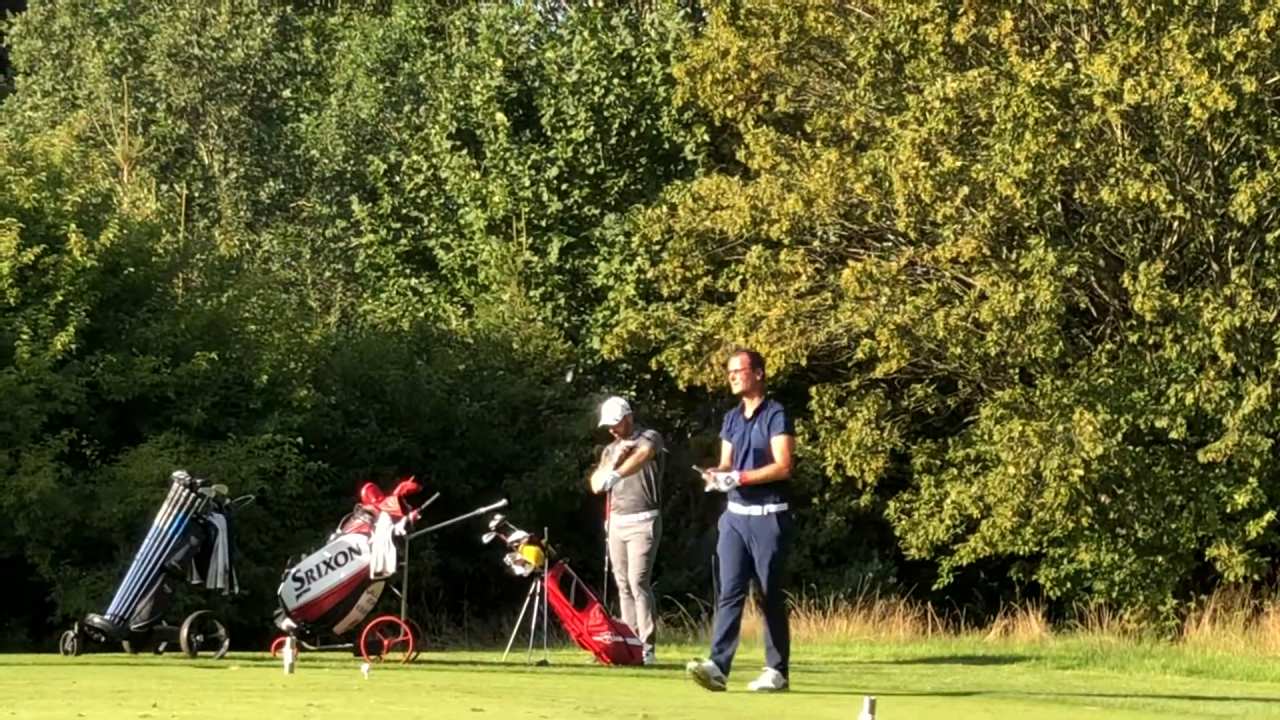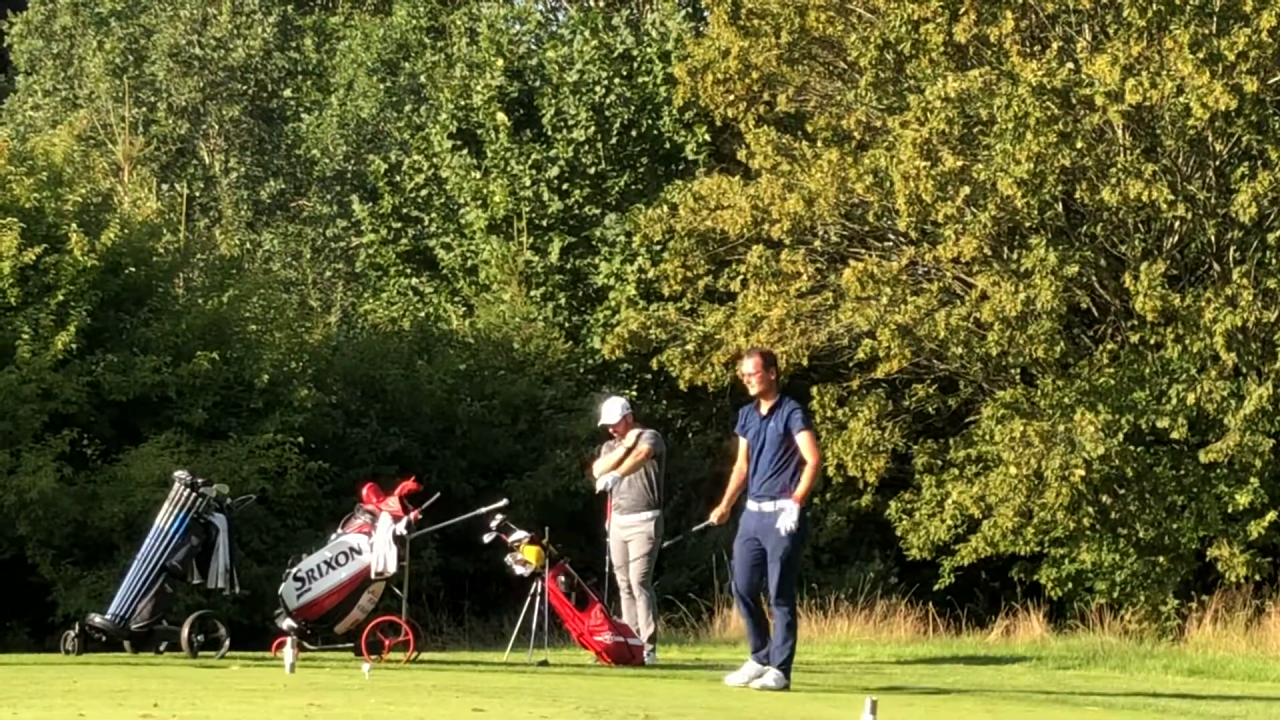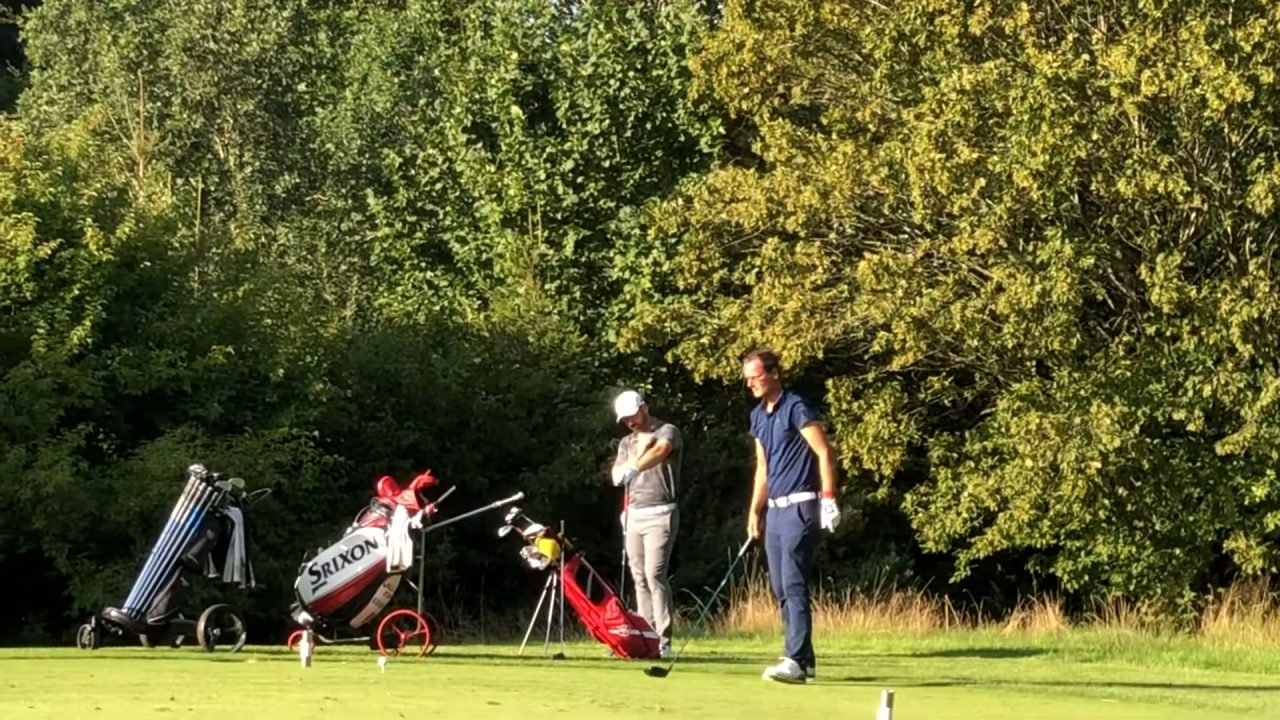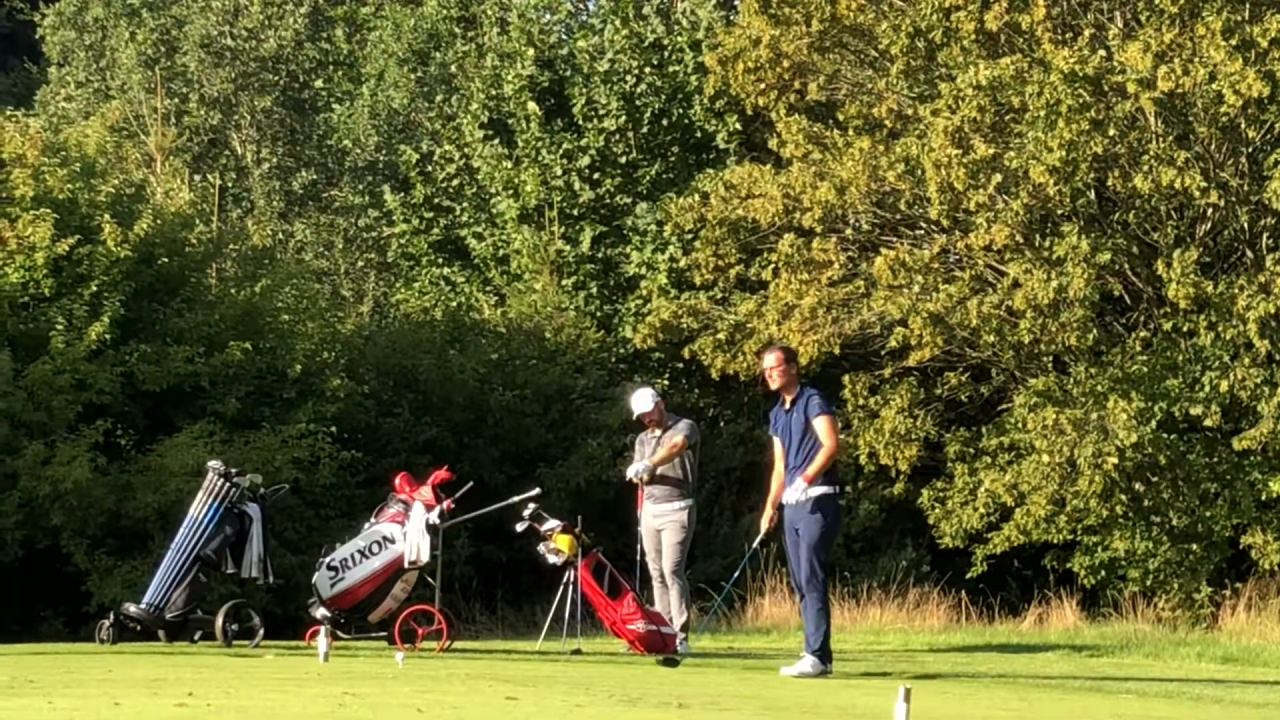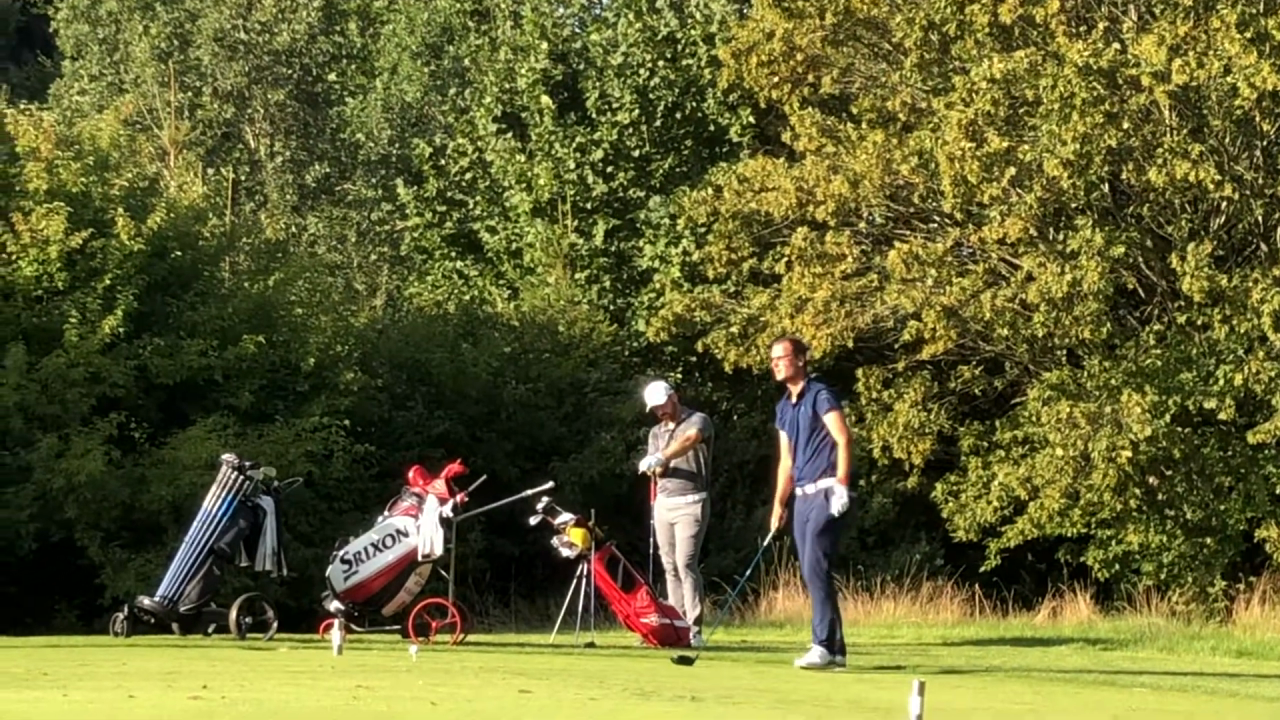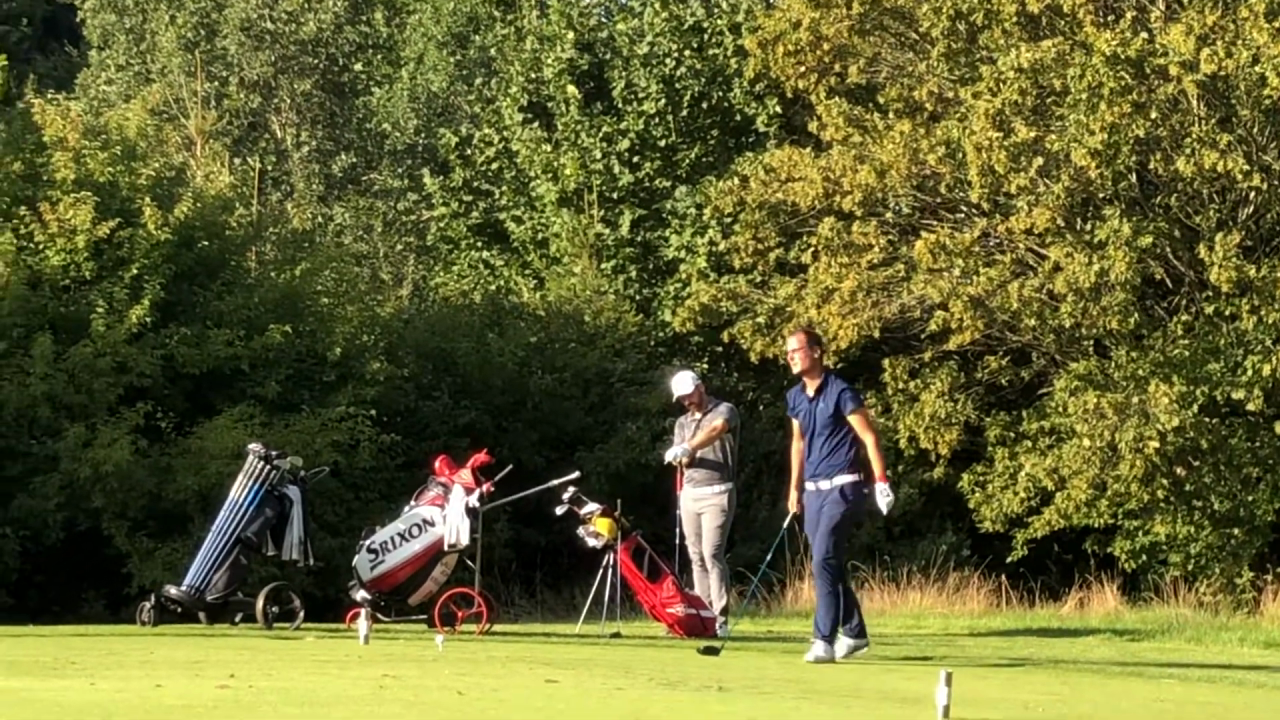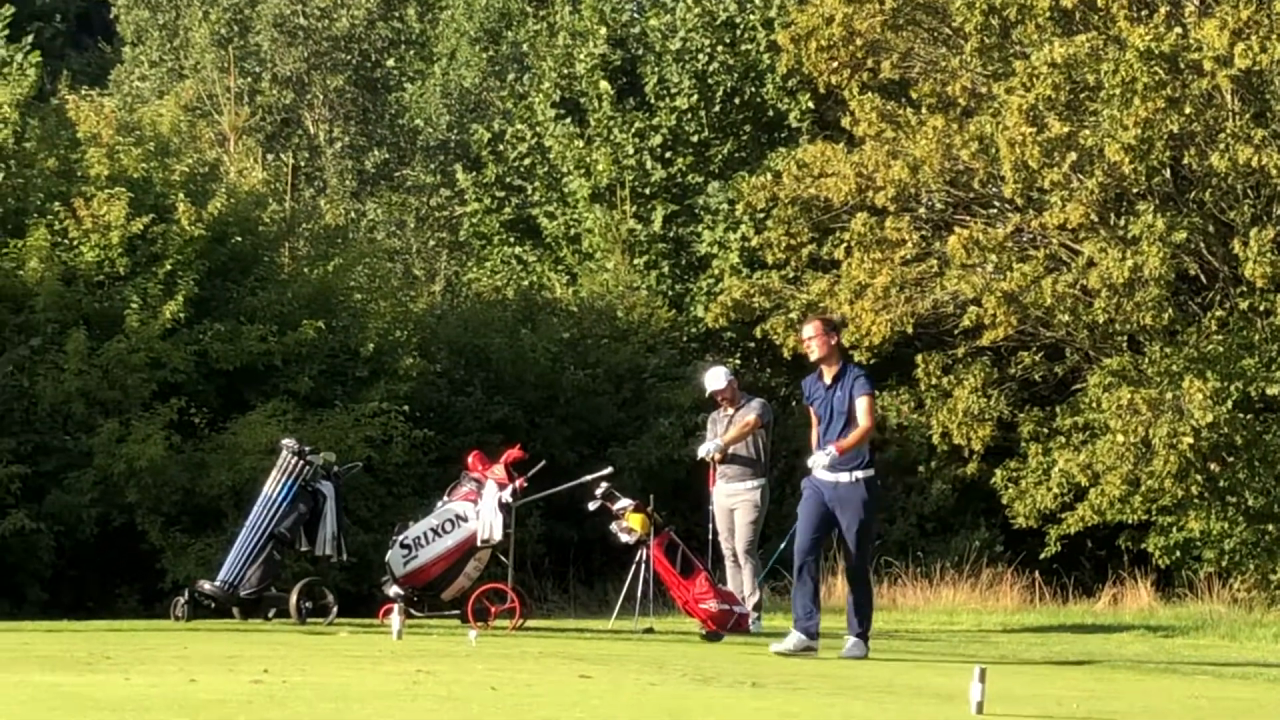
dt=0.4s
person 1, frame 1
left shoulder: (776, 415)
right shoulder: (731, 418)
left elbow: (783, 467)
left wrist: (739, 478)
right wrist: (716, 474)
left hip: (769, 518)
right hip: (735, 516)
left knee: (771, 596)
right knee: (730, 592)
left ankle: (777, 670)
right ankle: (717, 666)
person 1, frame 2
left shoulder: (792, 412)
right shoulder: (746, 415)
left elbow: (813, 460)
left wrist: (795, 503)
right wrist: (726, 503)
left hip: (783, 514)
right hip: (752, 513)
left knee: (780, 593)
right knee: (742, 587)
left ankle: (779, 670)
right ankle: (760, 659)
person 1, frame 3
left shoulder: (796, 407)
right shoulder: (757, 416)
left elbow: (825, 453)
left wrist: (828, 498)
right wrist: (754, 511)
left hip: (802, 507)
right hip: (775, 509)
left knee: (793, 583)
right knee: (780, 588)
left ankle: (795, 659)
right ankle: (803, 660)
person 1, frame 4
left shoulder: (813, 400)
right shoulder: (777, 414)
left elbow: (831, 444)
left wrist: (805, 480)
right wrist: (770, 506)
left hip: (817, 500)
right hip: (794, 505)
left knee: (812, 580)
right knee: (801, 583)
left ankle: (816, 657)
right ankle: (818, 656)
person 1, frame 5
left shoulder: (820, 394)
right shoulder: (783, 407)
left elbow: (843, 440)
left wrist: (841, 485)
right wrist: (778, 503)
left hip: (825, 493)
right hip: (802, 497)
left knee: (815, 568)
right knee: (813, 572)
left ankle: (822, 646)
right ankle: (834, 649)
person 1, frame 6
left shoulder: (840, 391)
right shoulder: (794, 396)
left elbow: (870, 438)
left wrist: (880, 481)
right wrist: (794, 487)
left hip: (841, 489)
right hip: (811, 492)
left knee: (825, 560)
right knee: (826, 565)
left ankle: (825, 641)
right ankle: (854, 632)
person 1, frame 7
left shoulder: (857, 379)
right shoulder: (810, 384)
left elbow: (867, 425)
left wrist: (835, 451)
left hip: (854, 484)
right hip: (819, 482)
left knee: (856, 564)
right knee: (804, 552)
left ankle: (858, 637)
right ankle: (804, 633)
person 2, frame 1
left shoulder: (650, 437)
right shoulder: (610, 449)
left elbow: (641, 457)
right elbow: (596, 486)
left wrist: (615, 475)
right wrist: (615, 459)
left hip: (643, 522)
right hip: (616, 523)
left knee: (638, 582)
right knee: (623, 585)
left ankle: (647, 648)
person 2, frame 2
left shoulder: (650, 437)
right shoulder: (610, 446)
left elbow: (640, 455)
right elbow: (598, 470)
left wrist: (615, 475)
right wrist: (625, 444)
left hip: (644, 521)
right hip: (617, 522)
left knee: (640, 582)
right knee: (625, 585)
left ankle: (648, 648)
person 2, frame 3
left shoulder: (667, 431)
right shoulder: (626, 442)
left elbow: (660, 451)
right elbow: (617, 476)
left wrist: (635, 467)
right wrist: (637, 454)
left hip: (660, 514)
right hip: (633, 515)
left knee: (654, 575)
right knee: (639, 578)
left ankle: (664, 641)
person 2, frame 4
left shoulder: (684, 426)
right shoulder: (642, 439)
left elbow: (675, 447)
right elbow: (638, 476)
left wrist: (648, 464)
right wrist: (643, 474)
left hip: (677, 510)
right hip: (650, 510)
left knee: (672, 570)
right knee: (657, 573)
left ankle: (681, 636)
person 2, frame 5
left shoulder: (698, 420)
right shoulder: (656, 432)
left elbow: (689, 440)
right elbow: (655, 470)
left wrist: (661, 457)
right wrist: (656, 466)
left hip: (691, 503)
right hip: (663, 504)
left knee: (686, 564)
right knee: (670, 567)
left ankle: (694, 629)
person 2, frame 6
left shoulder: (724, 410)
right shoulder: (682, 423)
left elbow: (716, 430)
right elbow: (682, 461)
left wrist: (687, 447)
right wrist: (683, 456)
left hip: (717, 493)
right hip: (689, 494)
left knee: (712, 554)
right knee: (696, 557)
left ankle: (720, 620)
person 2, frame 7
left shoulder: (757, 406)
right shoulder: (714, 418)
left elbow: (748, 425)
right elbow: (715, 456)
left wrist: (720, 442)
right wrist: (716, 452)
left hip: (750, 489)
right hip: (722, 490)
left knee: (745, 550)
right knee: (729, 553)
left ankle: (753, 615)
